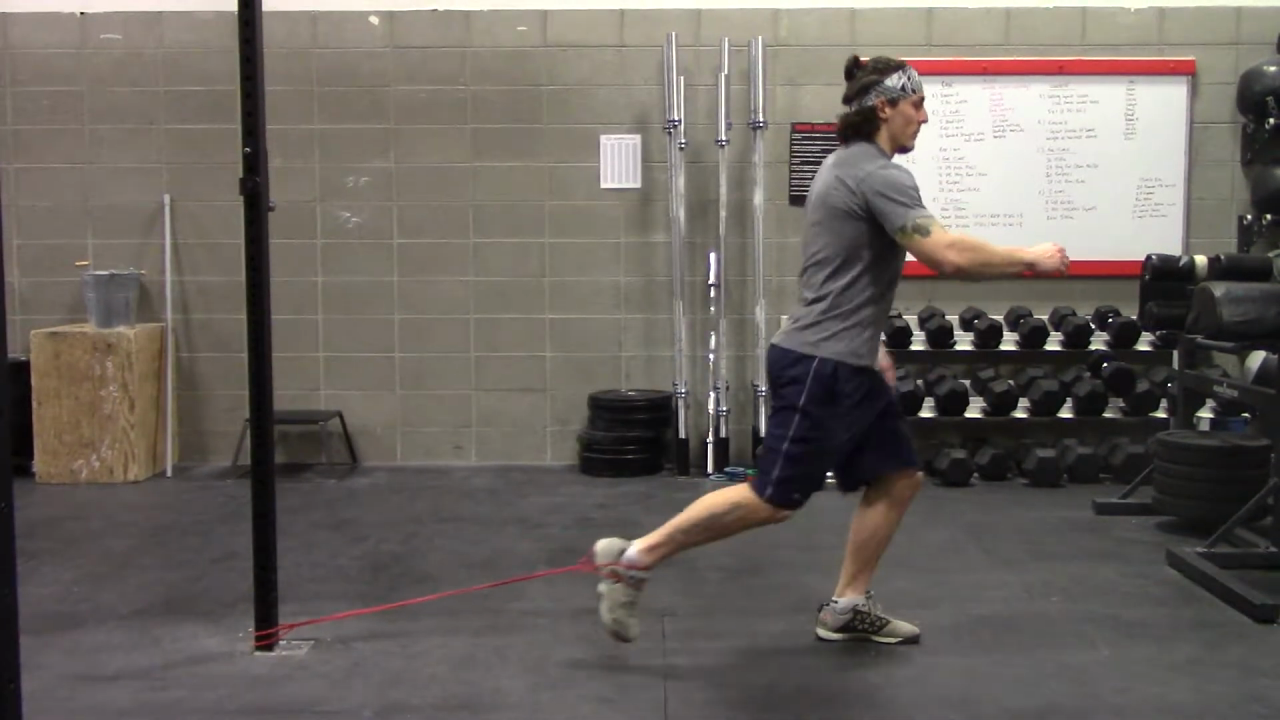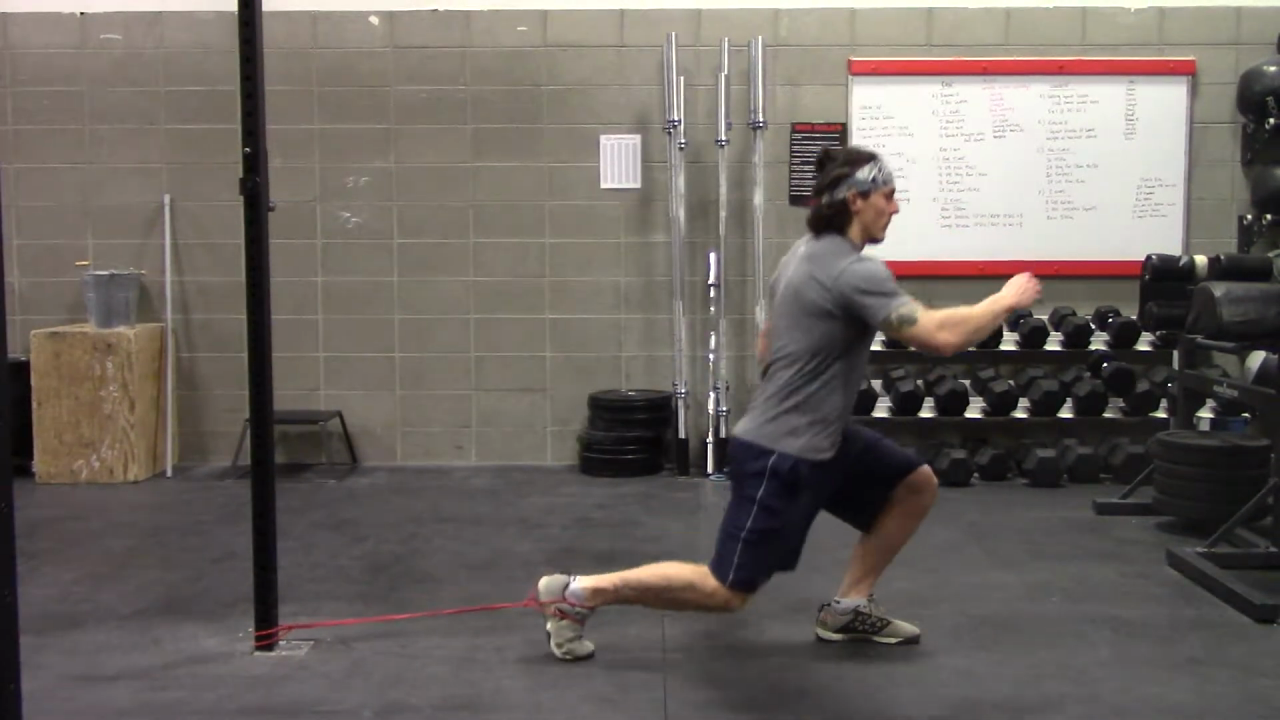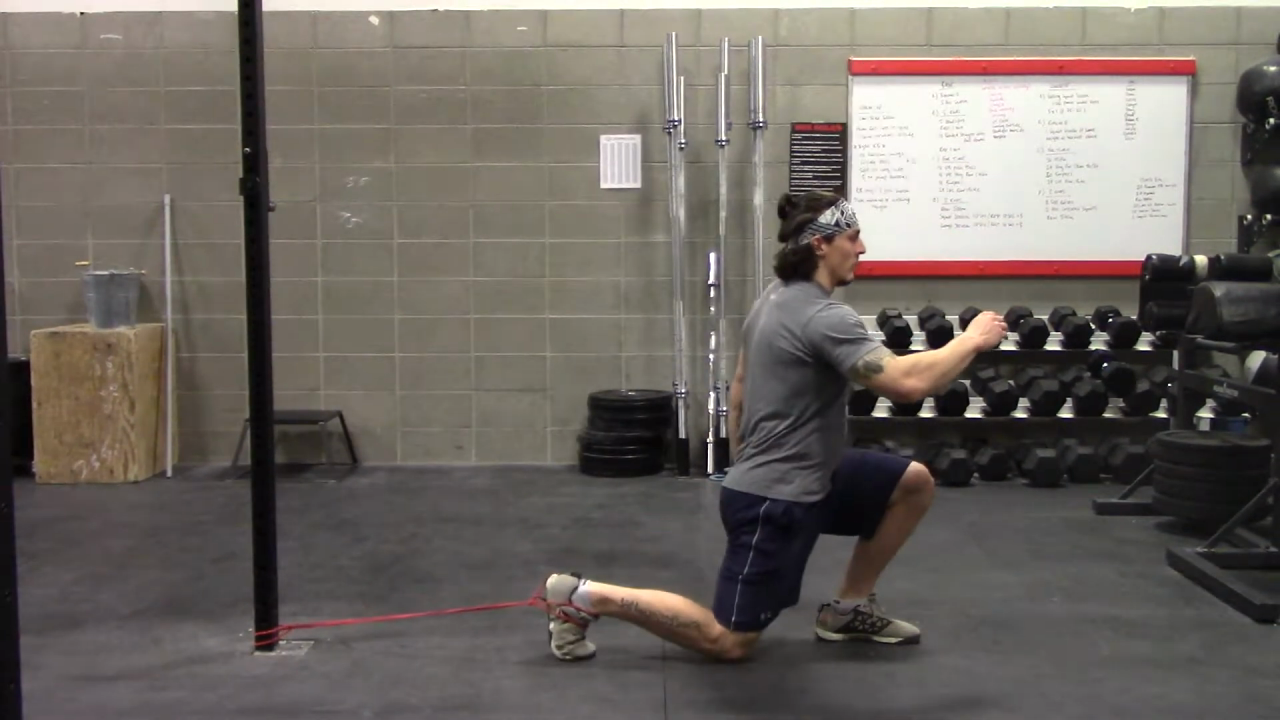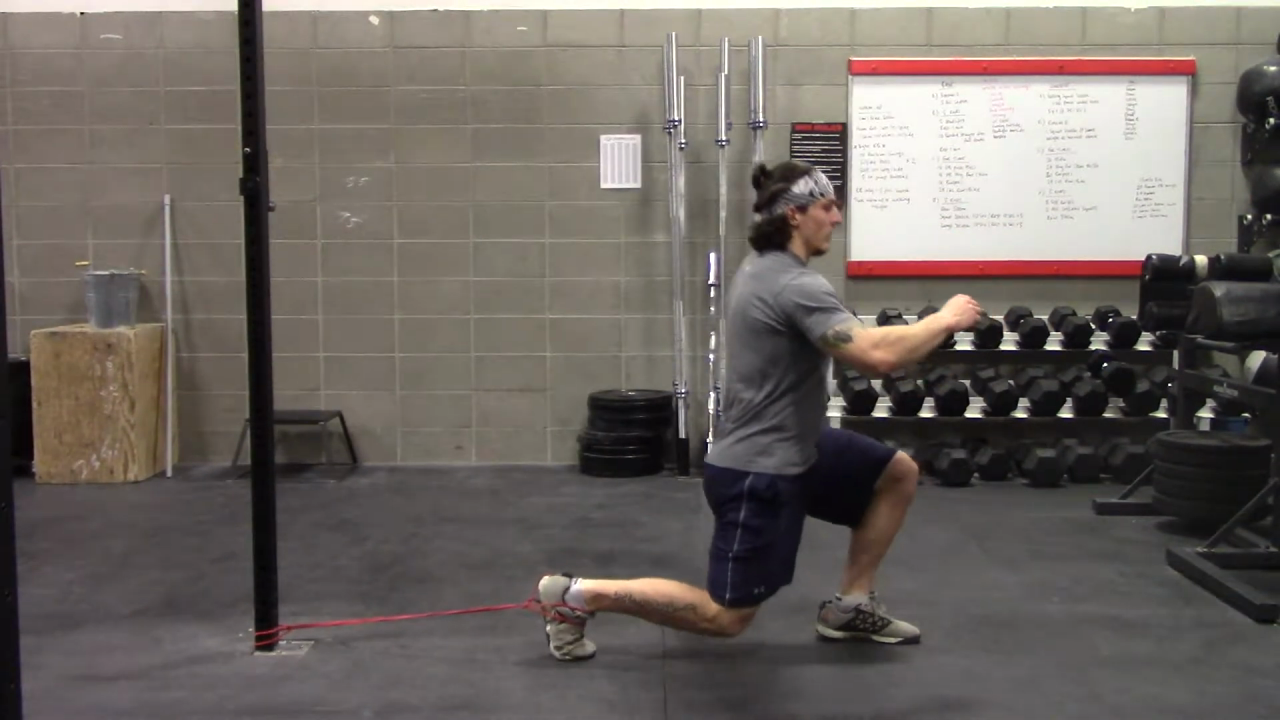
dt=0.3s
person 1, frame 1
left shoulder: (847, 166)
right shoulder: (877, 176)
right elbow: (949, 256)
left wrist: (875, 348)
right wrist: (1034, 259)
left hip: (848, 363)
right hip: (821, 366)
left knee: (900, 479)
right knee: (770, 500)
left ankle: (847, 608)
right ankle: (631, 560)
person 1, frame 2
left shoulder: (807, 254)
right shoulder: (852, 271)
left elbow: (767, 345)
right elbow: (940, 337)
right wrist: (1005, 300)
left hip: (816, 441)
right hip: (781, 456)
left knee: (917, 486)
right knee: (726, 591)
left ankle: (848, 608)
right ankle: (576, 594)
person 1, frame 3
left shoulder: (779, 298)
right shoulder: (822, 317)
left elbow: (740, 390)
right elbow: (908, 383)
left wrist: (743, 463)
right wrist: (971, 340)
left hip: (797, 479)
right hip: (777, 499)
left knee: (914, 484)
right knee: (729, 639)
left ankle: (849, 608)
right ankle: (582, 597)
person 1, frame 4
left shoulder: (762, 270)
right shoulder: (796, 286)
right elbow: (876, 355)
right wrist: (945, 319)
left hip: (786, 454)
right hip: (759, 474)
left knee: (898, 475)
right knee: (725, 616)
left ankle: (850, 604)
right ankle: (576, 598)
